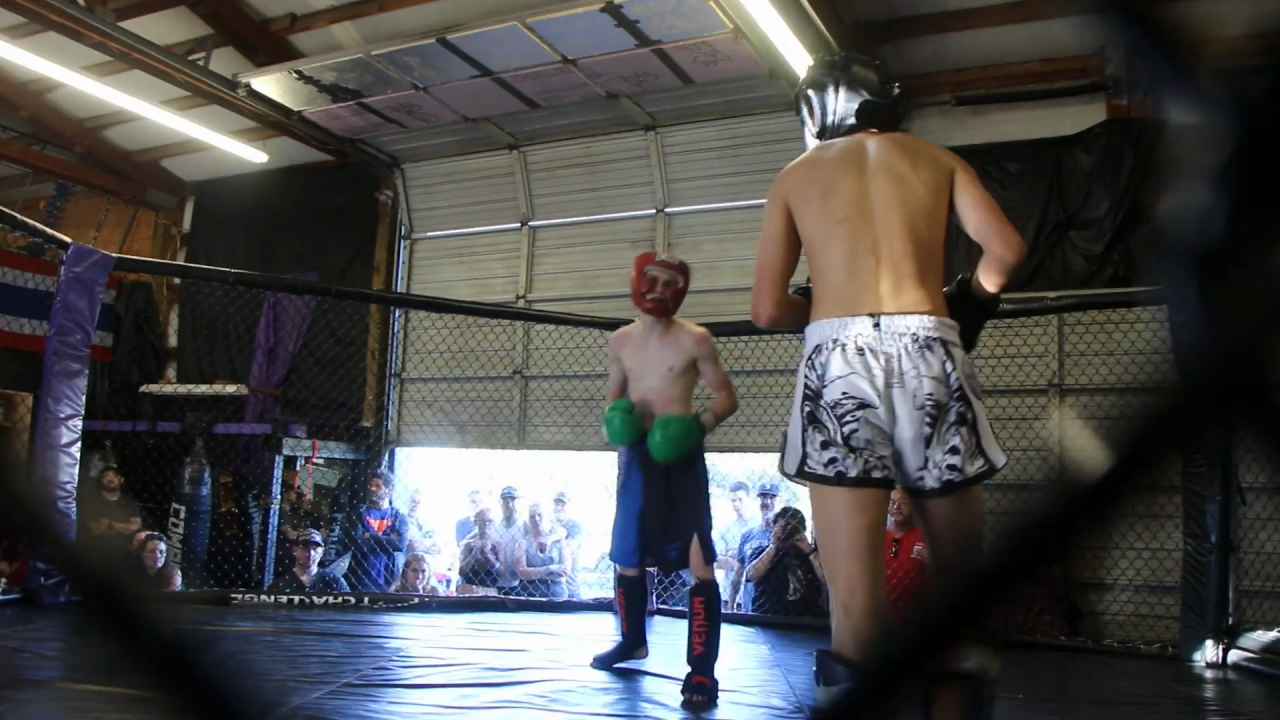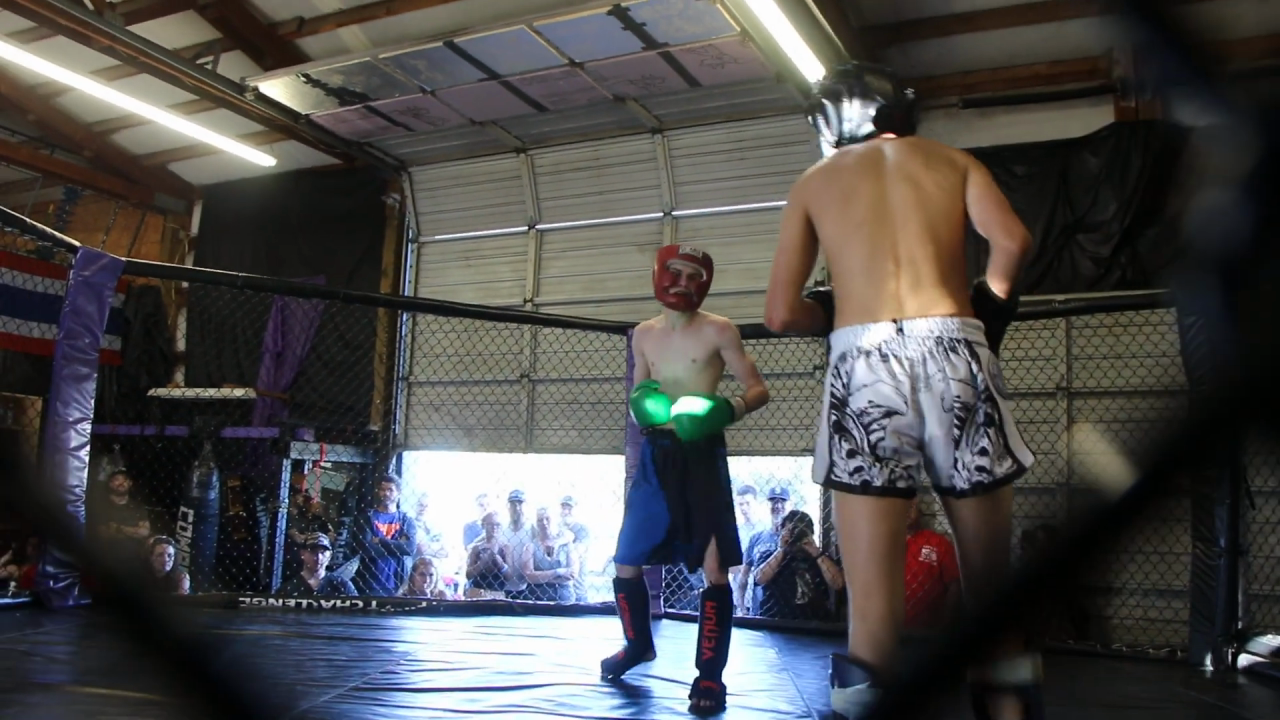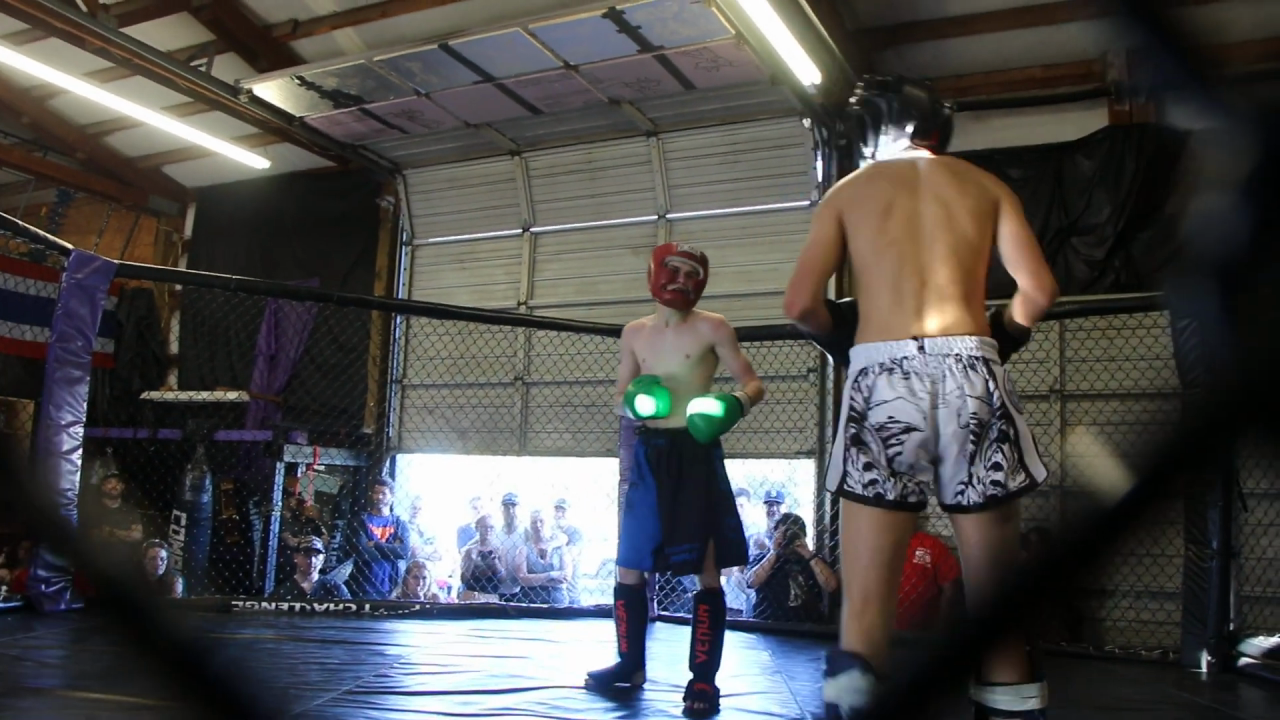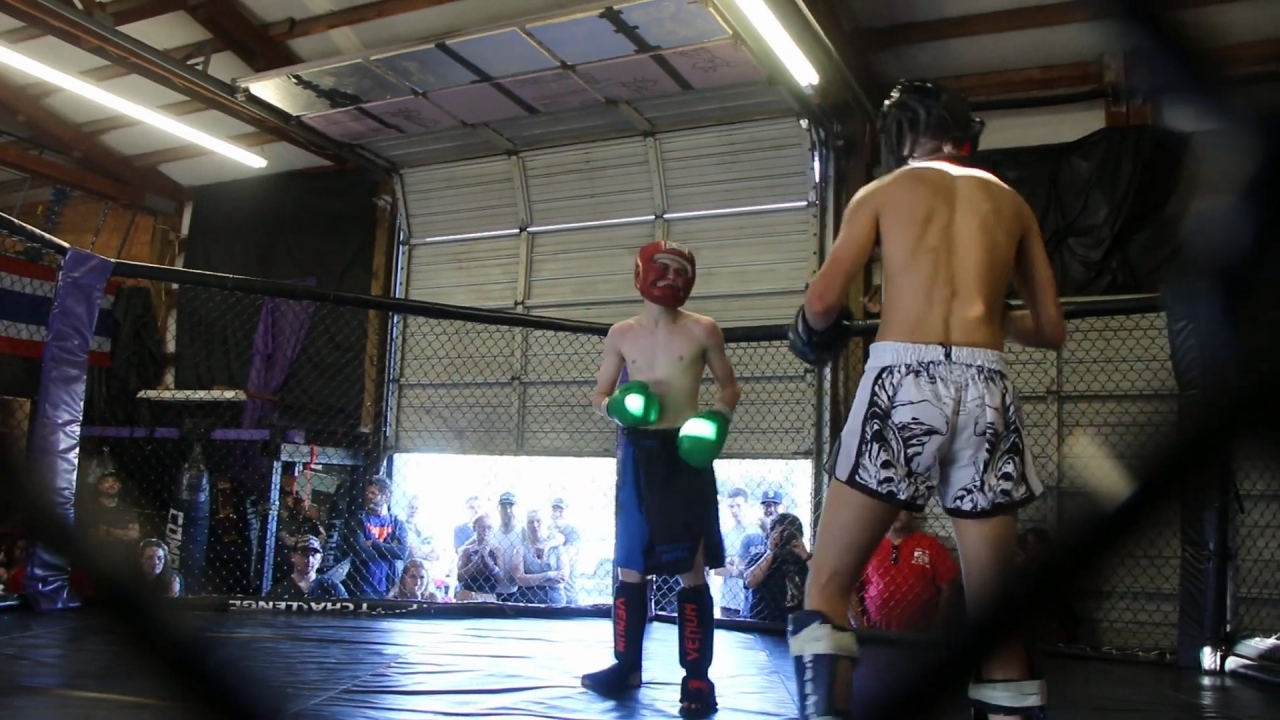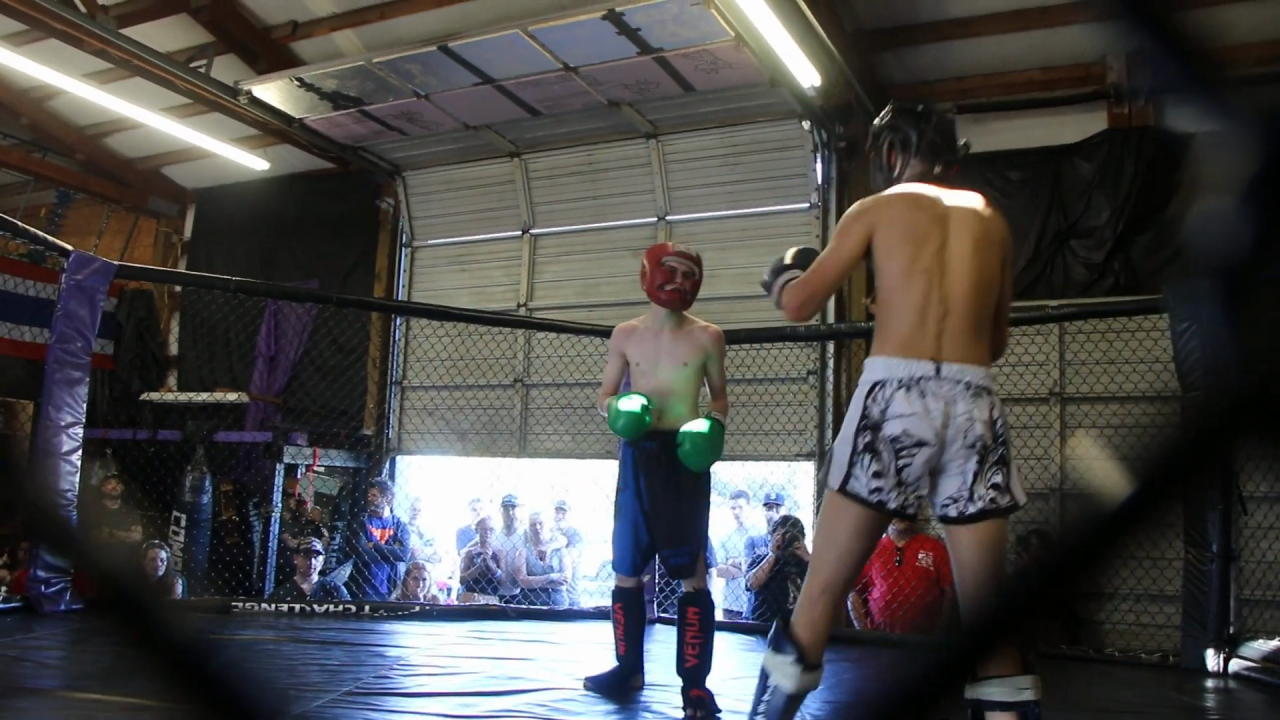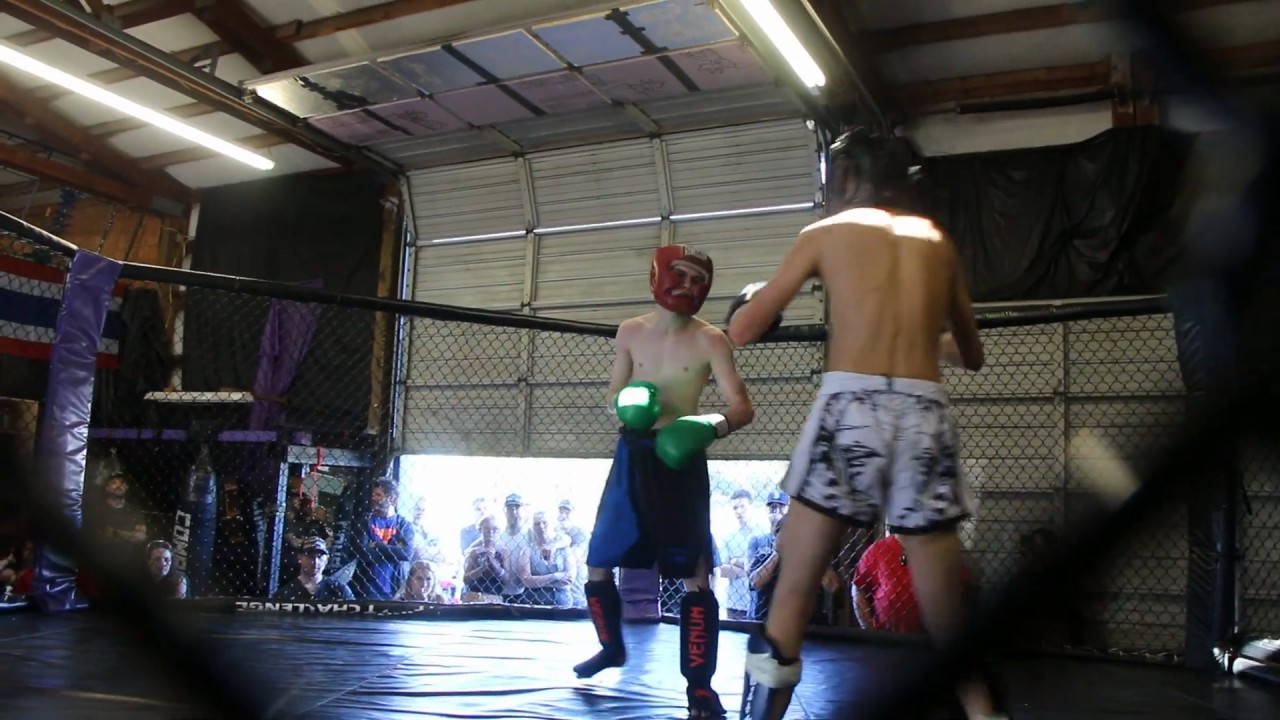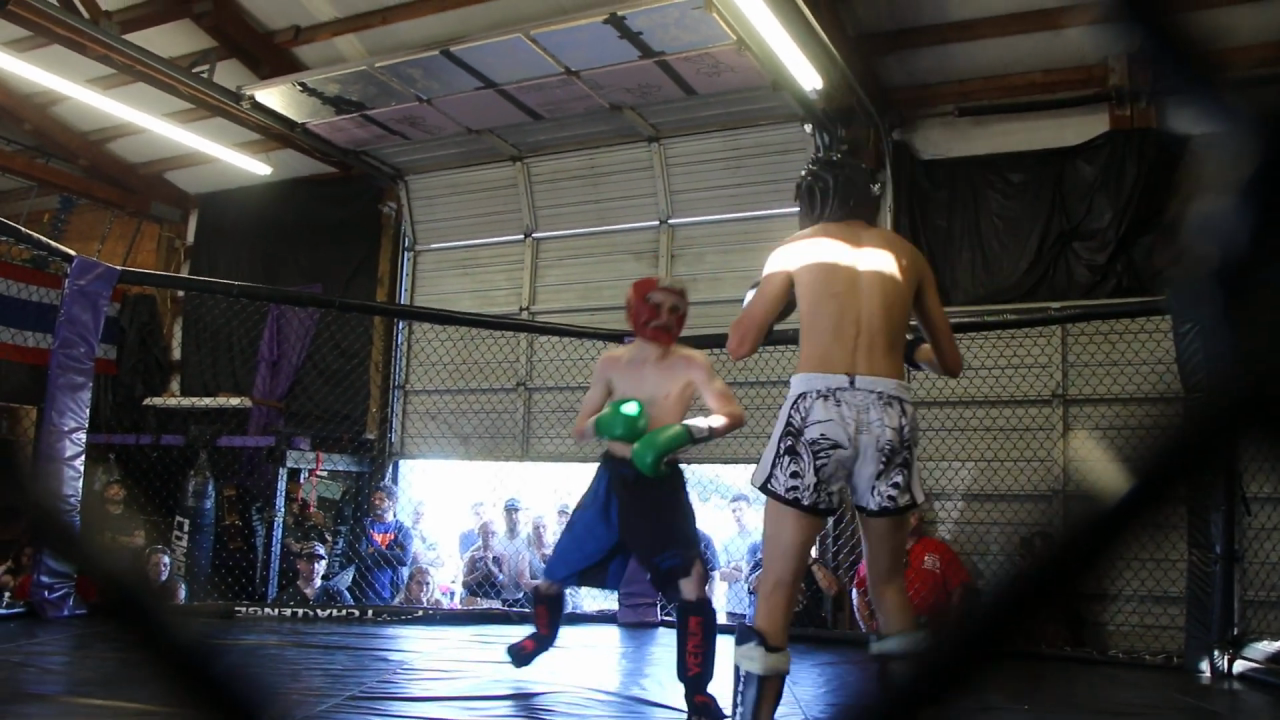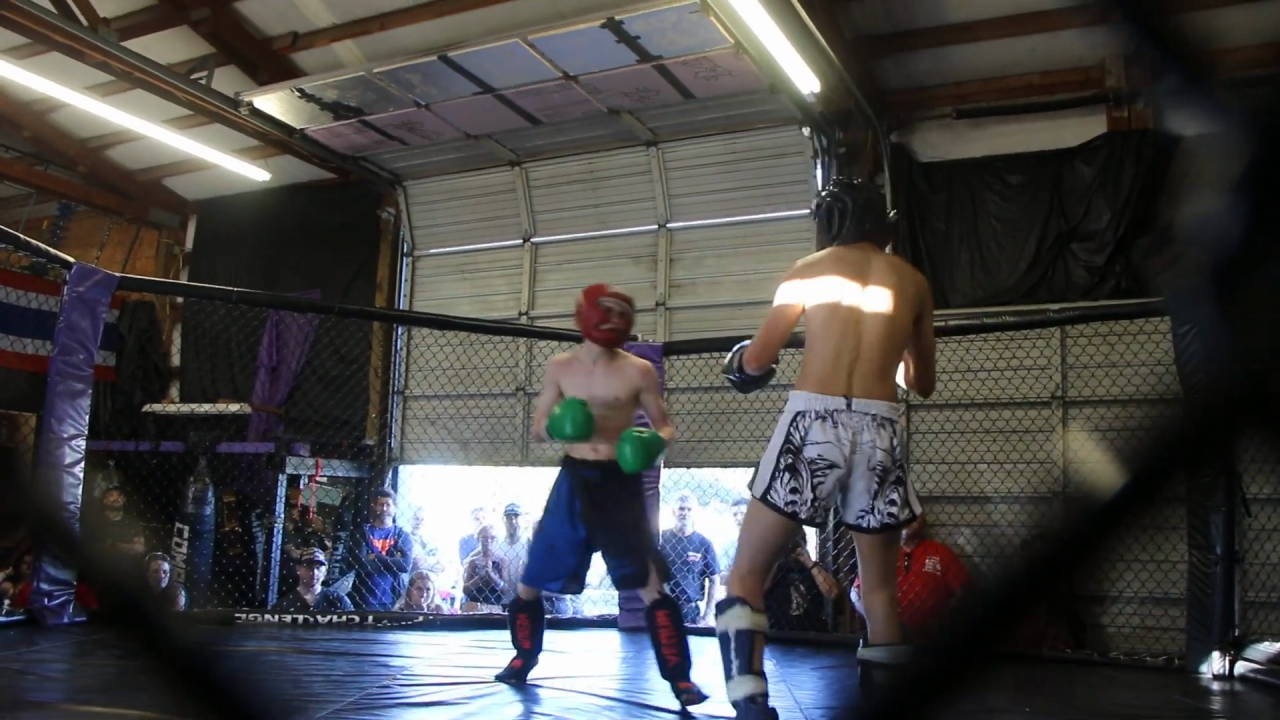
dt=0.2s
person 1, frame 1
left shoulder: (794, 178)
right shoulder: (937, 159)
left elbow: (768, 312)
right elbow: (1004, 246)
right wrist: (970, 306)
left hip: (839, 361)
right hip: (929, 356)
left knee: (853, 604)
right knee: (959, 585)
person 1, frame 2
left shoulder: (814, 183)
right shoulder: (953, 161)
left elbow: (782, 313)
right elbow: (1010, 241)
right wrist: (986, 307)
left hip: (864, 368)
right hip: (953, 357)
left knee: (871, 611)
right knee: (991, 586)
person 1, frame 3
left shoulder: (848, 191)
right shoulder: (984, 185)
left elbow: (800, 305)
right elbow: (1037, 292)
left hip: (883, 381)
right hip: (971, 380)
left knee: (864, 610)
right knee: (996, 607)
person 1, frame 4
left shoulder: (882, 194)
right shoulder: (1009, 200)
left elbow: (820, 300)
right elbow: (1050, 329)
left wrist: (818, 327)
left hip: (903, 382)
right hip: (986, 387)
left knee: (828, 582)
right knee: (996, 611)
person 1, frame 5
left shoulder: (876, 210)
right shoulder: (990, 220)
left elbow: (797, 306)
left wrist: (785, 280)
left hip: (894, 397)
right hip: (971, 402)
left knee: (821, 592)
right knee: (986, 614)
person 1, frame 6
left shoulder: (826, 233)
right shoulder: (937, 242)
left elbow: (741, 331)
right elbow: (971, 354)
left wrist: (755, 302)
left hip: (849, 409)
right hip: (925, 414)
left knee: (792, 595)
right knee: (946, 605)
person 1, frame 7
left shoulder: (798, 247)
right shoulder: (906, 254)
left elbow: (739, 347)
right elbow: (950, 364)
left wrist: (757, 312)
left hip: (816, 404)
right hip: (888, 410)
left knee: (775, 592)
right knee: (888, 583)
person 1, frame 8
left shoulder: (812, 268)
right shoulder: (914, 282)
left elbow: (760, 354)
right elbow: (924, 384)
left wrist: (746, 362)
left hip: (813, 422)
right hip: (880, 430)
left knee: (745, 577)
right knee: (880, 592)
person 2, frame 1
left shoulder: (695, 340)
right shoulder: (621, 340)
left elbow: (727, 397)
right elbow: (612, 396)
left wrist: (700, 423)
right wrist: (613, 418)
left hip: (682, 457)
right hip: (637, 457)
left knee: (698, 564)
right knee: (629, 562)
left ankle: (701, 671)
right ankle: (633, 640)
person 2, frame 2
left shoulder: (718, 331)
right shoulder: (644, 334)
left elbow: (758, 389)
left wrist: (727, 408)
right wrist: (638, 405)
left hip: (702, 453)
right hip: (655, 453)
left knee: (713, 568)
right knee: (627, 564)
left ankle: (709, 675)
right ankle: (639, 644)
person 2, frame 3
left shoulder: (713, 328)
right shoulder: (635, 332)
left elbow: (753, 383)
right elbow: (620, 395)
left wrist: (735, 403)
right wrist: (630, 402)
left hip: (697, 451)
right hip: (649, 452)
left knee: (705, 569)
right knee: (630, 567)
left ankle: (703, 678)
right ankle: (630, 663)
person 2, frame 4
left shoulder: (704, 330)
right shoulder: (621, 334)
left elbow: (729, 386)
right elbow: (599, 399)
left wrist: (719, 418)
right wrist: (617, 407)
left hip: (686, 454)
right hip: (638, 453)
left knee: (690, 568)
right knee: (630, 567)
left ankle: (696, 676)
right ankle: (627, 665)
person 2, frame 5
left shoulder: (707, 337)
right shoulder: (625, 335)
left elbow: (718, 394)
right elbow: (603, 398)
left wrist: (712, 424)
right wrist: (616, 412)
left hip: (684, 459)
right hip: (637, 455)
left knee: (692, 573)
right knee: (627, 572)
right ankle: (630, 667)
person 2, frame 6
left shoulder: (710, 341)
right shoulder: (631, 332)
left elbow: (740, 408)
right elbow: (613, 394)
left wrist: (708, 426)
right wrist: (625, 403)
left hip: (682, 460)
right hip: (633, 454)
left knee: (696, 574)
right knee: (599, 565)
right ankle: (611, 647)
person 2, frame 7
left shoulder: (691, 364)
right shoulder: (610, 363)
left elbow: (732, 413)
right elbow: (581, 426)
left wrist: (688, 431)
right wrist: (605, 426)
left hip: (661, 483)
right hip: (612, 478)
left knee: (691, 583)
right knee: (553, 575)
right ankle: (541, 638)
person 2, frame 8
left shoulder: (639, 372)
right shoulder: (559, 367)
left elbow: (664, 423)
right elbow: (537, 431)
left wrist: (656, 439)
right wrist: (554, 427)
left hip: (620, 483)
right hip: (573, 481)
left knee: (649, 583)
right knee: (531, 583)
left ankle: (678, 677)
right ankle: (526, 656)
